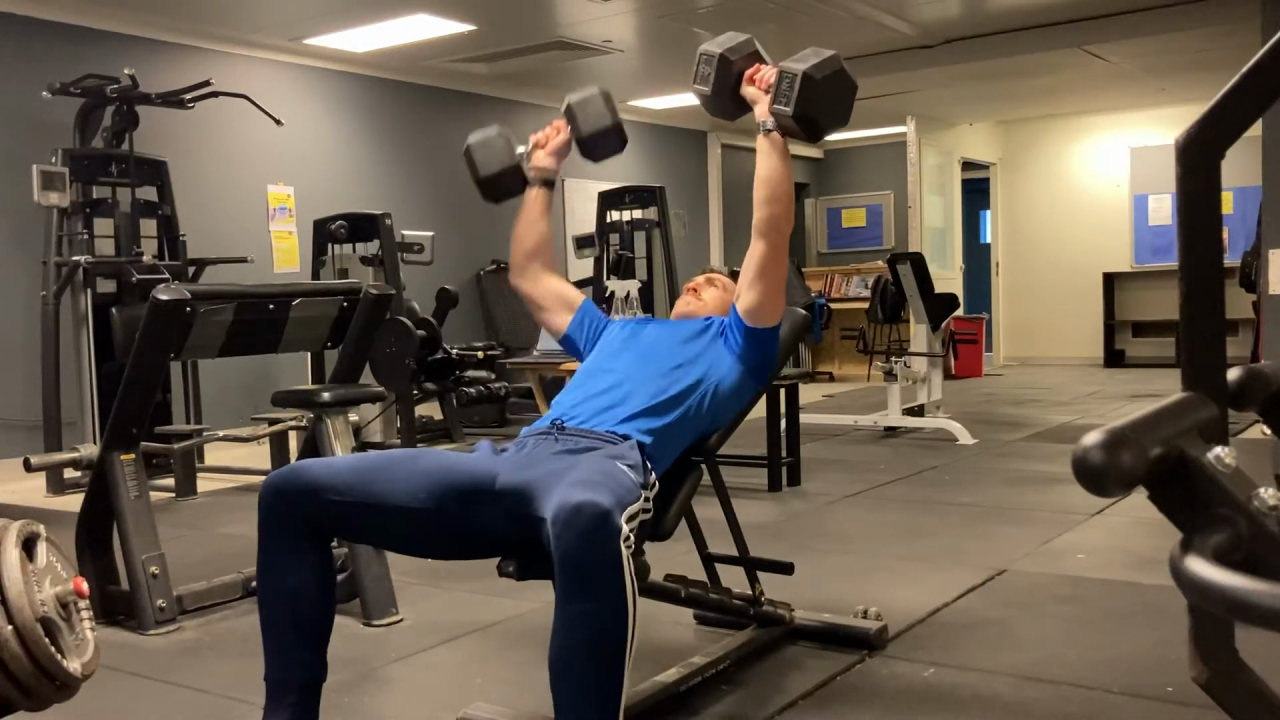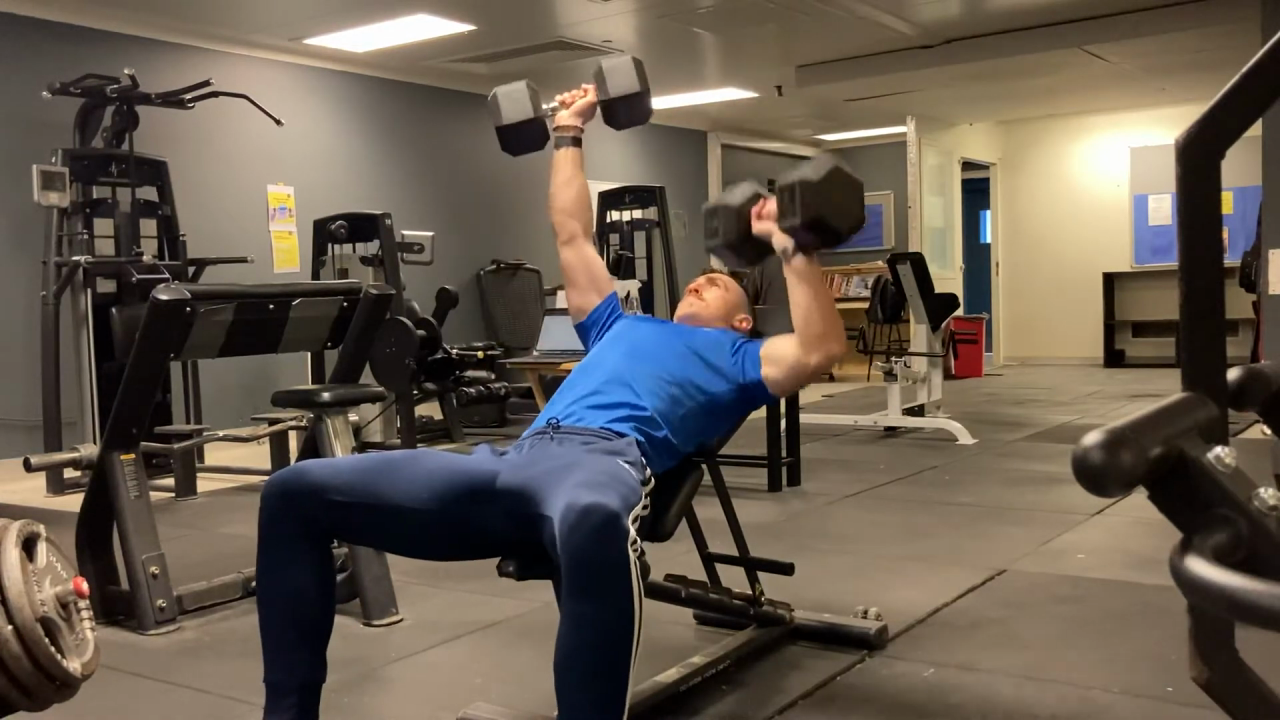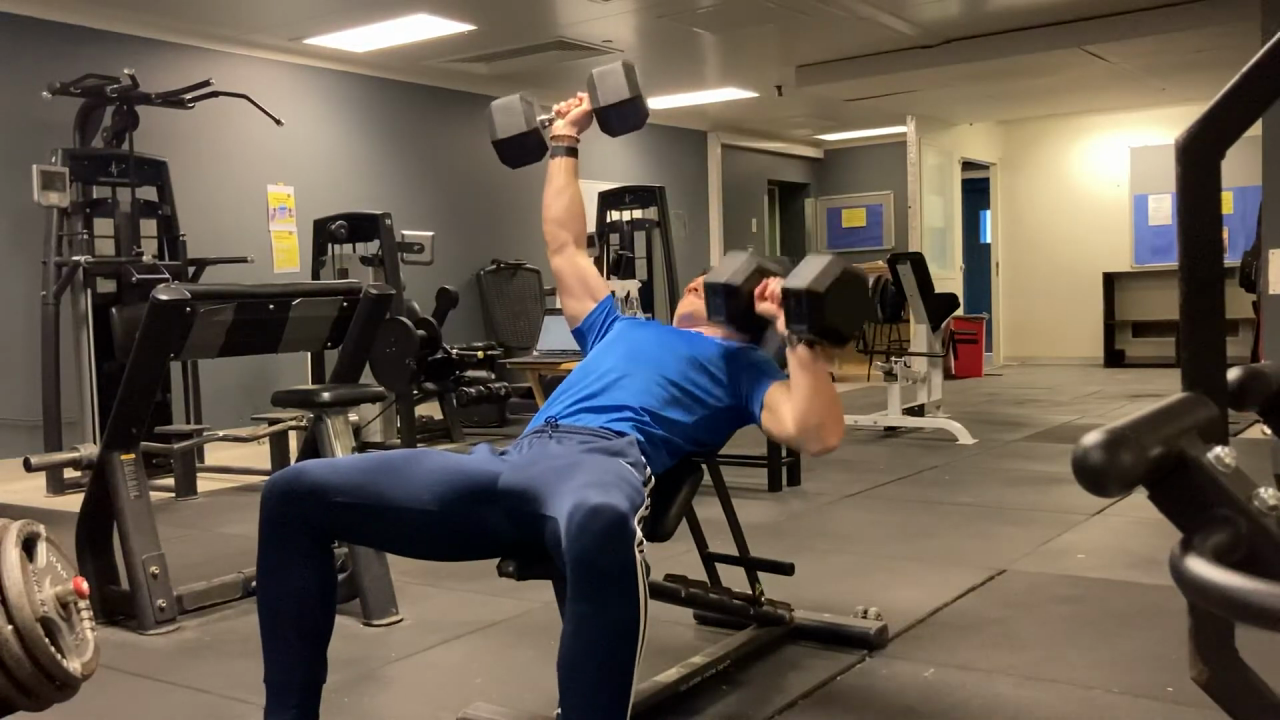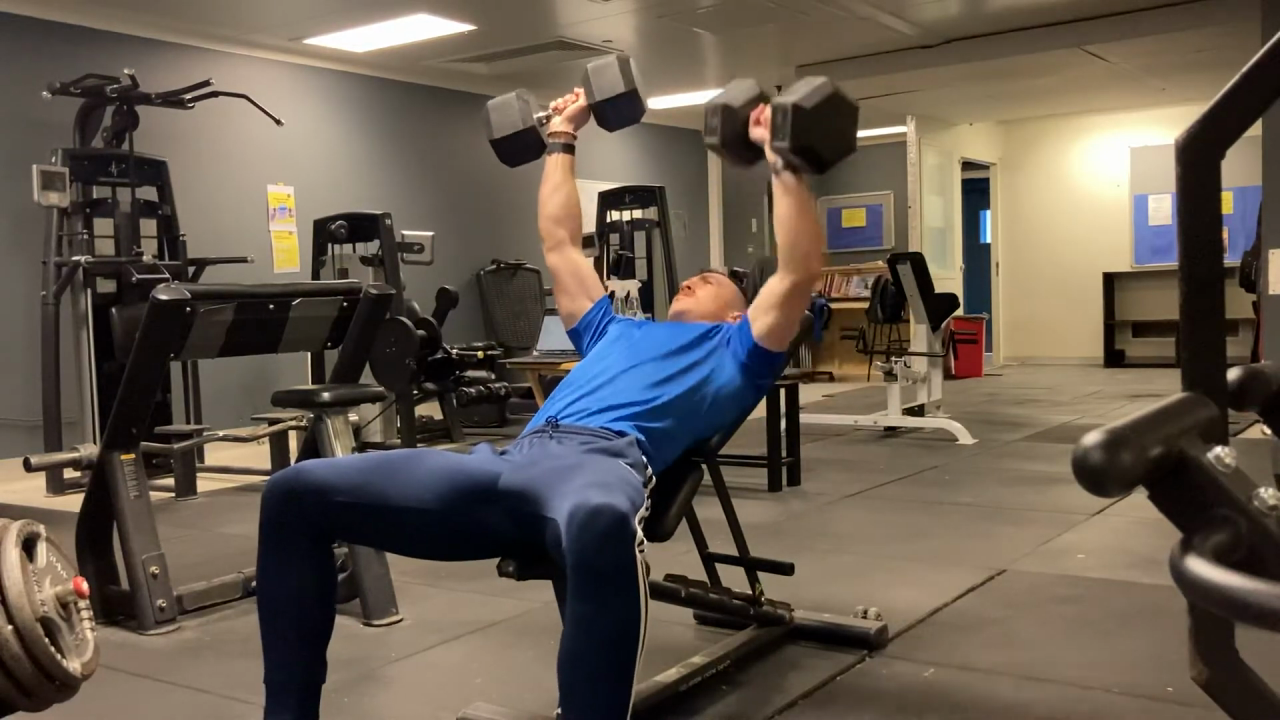
dt=0.5s
person 1, frame 1
left shoulder: (733, 344)
right shoulder: (619, 332)
left elbow: (769, 237)
right elbow: (530, 274)
left wrist: (768, 121)
right wrist: (541, 174)
left hip: (608, 460)
right hip: (515, 458)
left knee: (582, 518)
right knee: (293, 491)
person 1, frame 2
left shoulder: (738, 357)
right shoulder: (621, 328)
left elbow: (819, 353)
right elbow: (572, 238)
left wrist: (789, 243)
right wrist: (569, 132)
left hip: (604, 459)
right hip: (510, 460)
left knee: (591, 524)
right knee: (296, 493)
person 1, frame 3
left shoulder: (741, 364)
right shoulder: (619, 329)
left elbow: (819, 433)
right elbow: (565, 246)
left wrist: (793, 327)
right wrist: (564, 141)
left hip: (605, 458)
right hip: (510, 459)
left knee: (598, 524)
right knee: (295, 493)
person 1, frame 4
left shoulder: (736, 353)
right shoulder: (618, 331)
left elbow: (796, 275)
right elbow: (560, 245)
left wrist: (781, 161)
right wrist: (562, 138)
left hip: (604, 460)
right hip: (511, 459)
left knee: (600, 526)
right knee: (295, 492)
